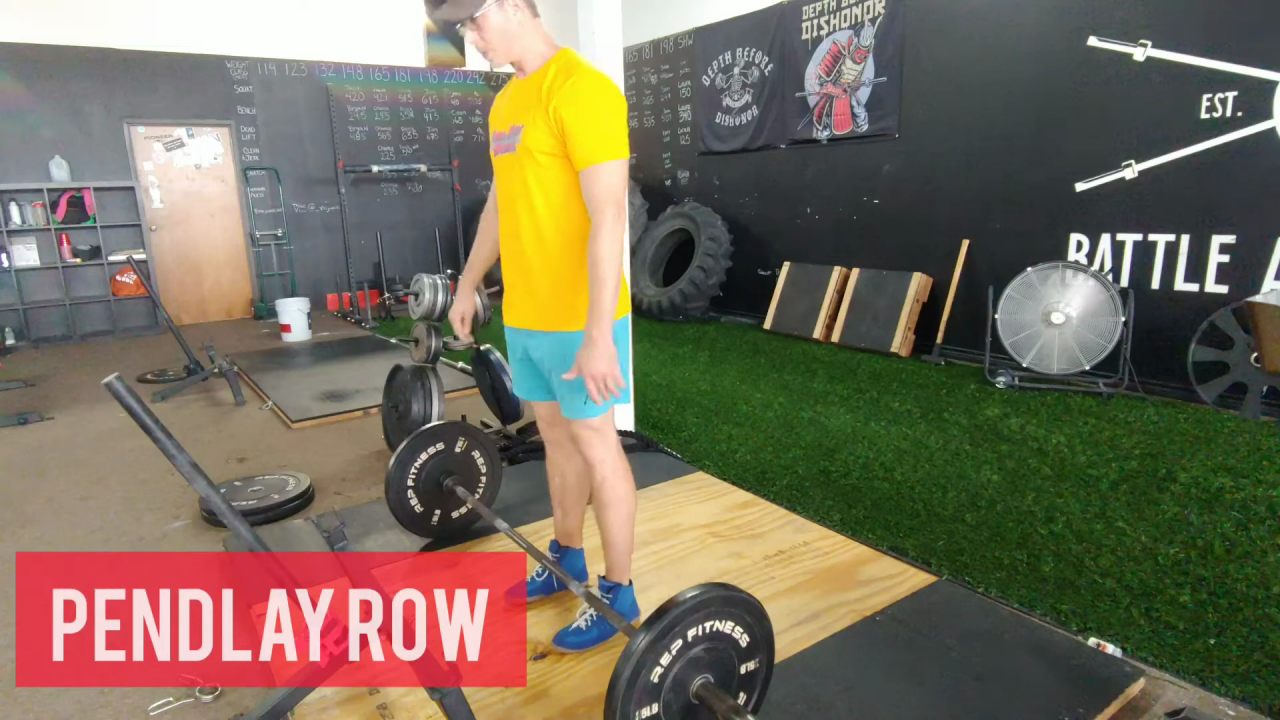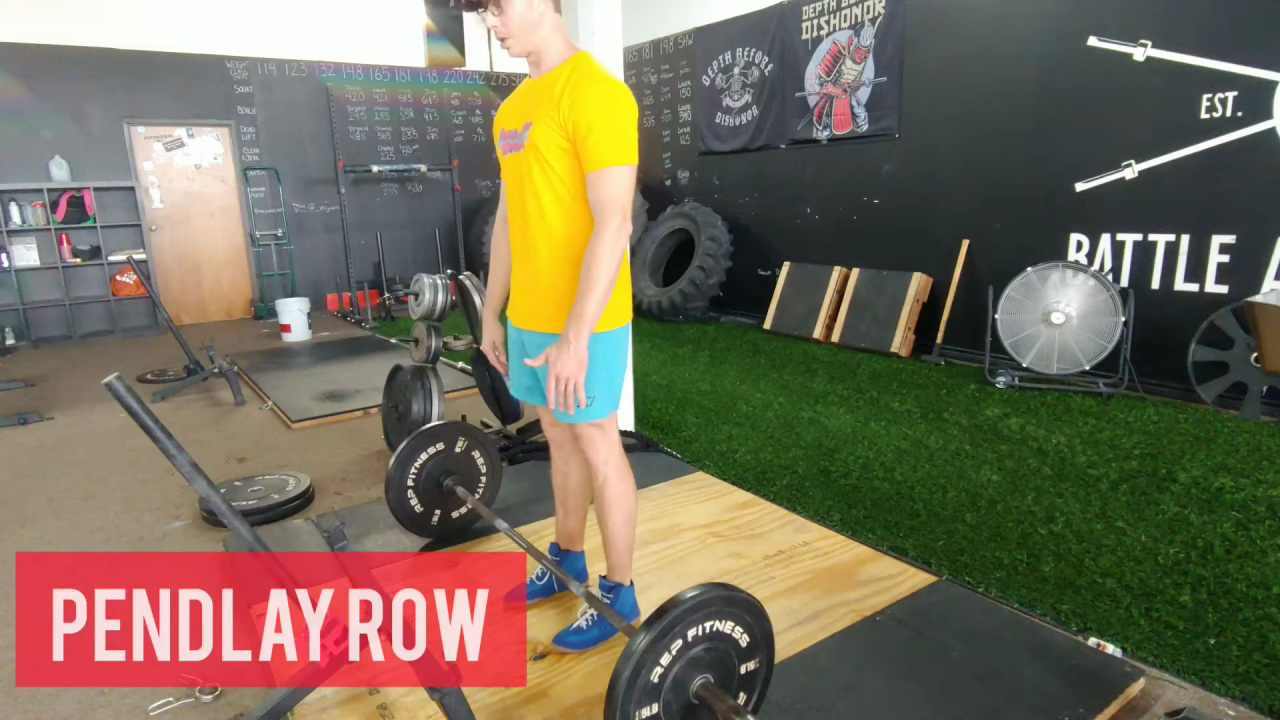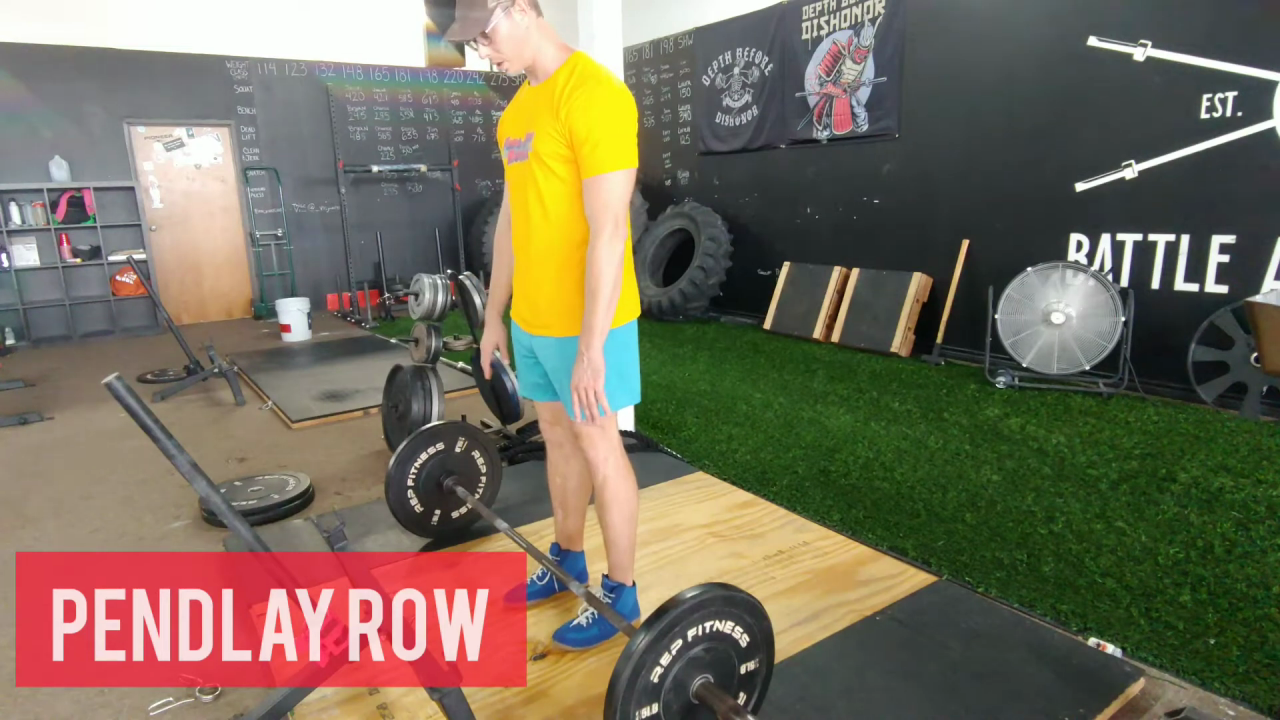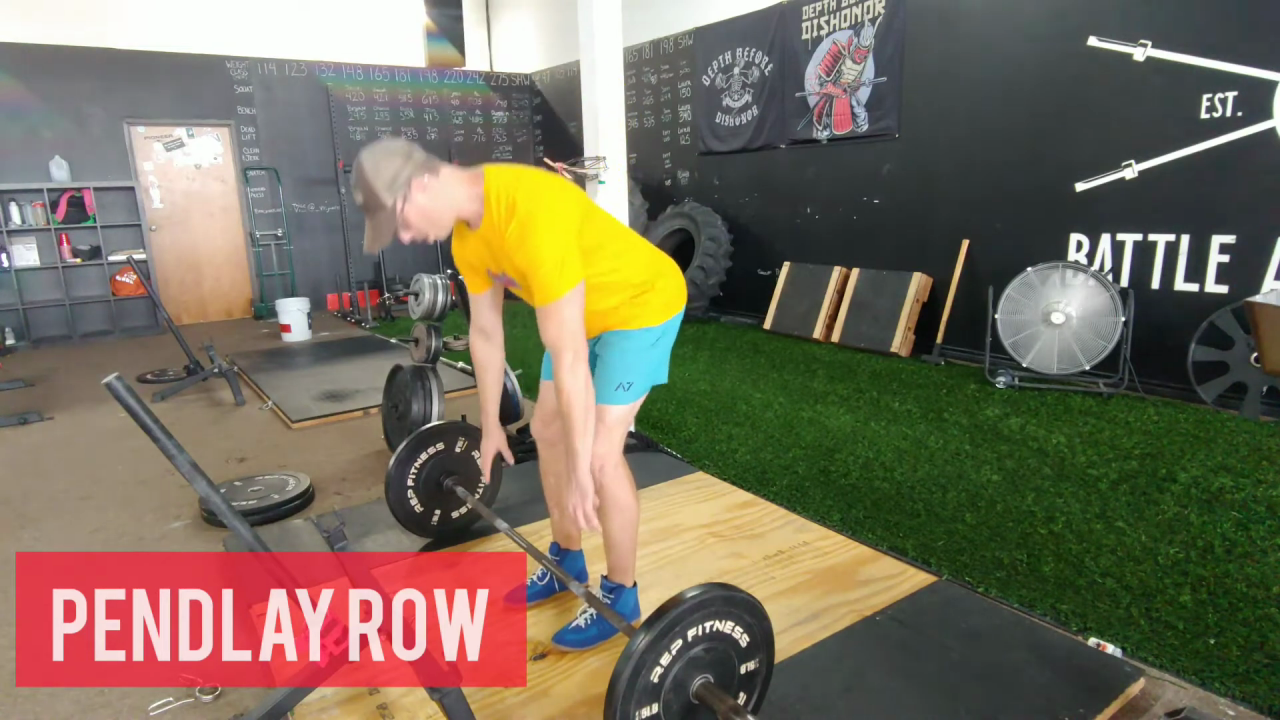
dt=0.7s
person 1, frame 1
left shoulder: (582, 90)
right shoulder: (507, 100)
left elbow: (609, 218)
left wrist: (598, 332)
right wrist: (467, 284)
left hip: (576, 313)
right hip: (528, 309)
left knee: (594, 443)
right knee: (556, 434)
left ankle: (618, 594)
right ankle: (566, 558)
person 1, frame 2
left shoulder: (595, 93)
right shoulder: (515, 105)
left elbow: (613, 226)
left wrist: (575, 337)
right wrist: (493, 312)
left hip: (582, 320)
right hip: (530, 314)
left knee: (595, 445)
right knee: (560, 439)
left ankle: (619, 593)
right ankle: (568, 559)
person 1, frame 3
left shoulder: (595, 96)
right shoulder: (517, 109)
left elbow: (606, 232)
left wrist: (592, 346)
right wrist: (494, 315)
left hip: (587, 320)
right hip: (534, 316)
left knee: (597, 447)
right knee: (558, 436)
left ankle: (620, 594)
right ankle: (567, 561)
person 1, frame 4
left shoulder: (533, 220)
right shoulder: (465, 232)
left elbow: (568, 361)
right elbow: (485, 333)
left wrist: (579, 474)
right wrist: (490, 425)
left hip: (643, 302)
right hip: (589, 313)
left knee: (599, 451)
right knee: (546, 429)
left ankle: (620, 596)
right ankle: (566, 561)
